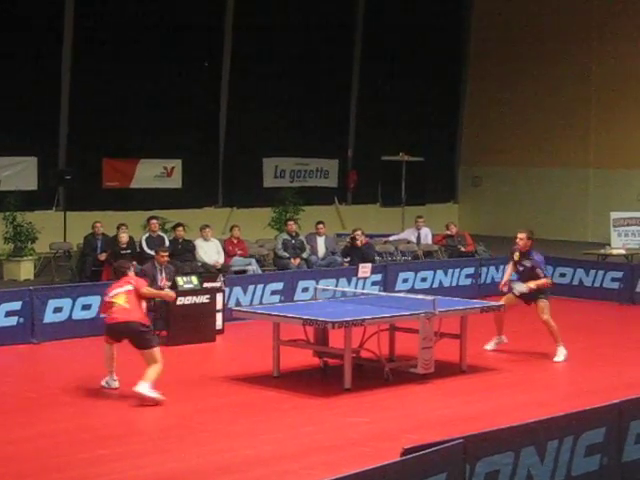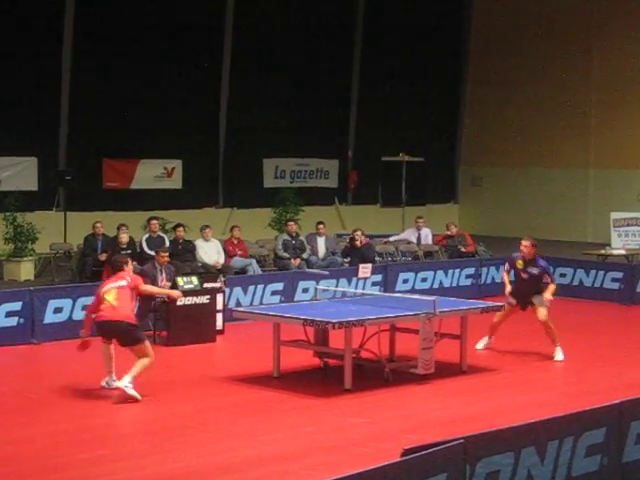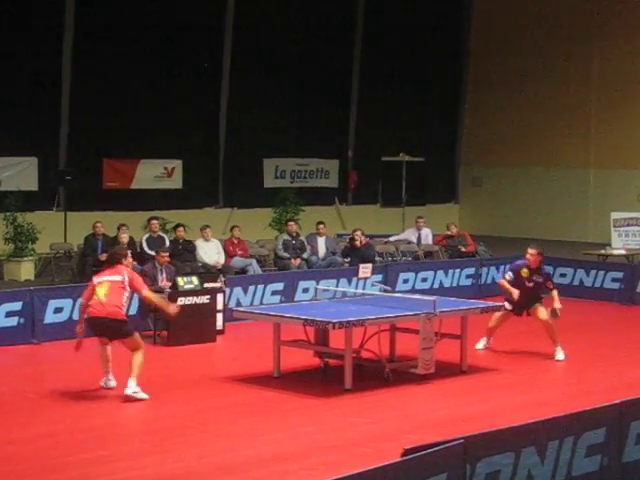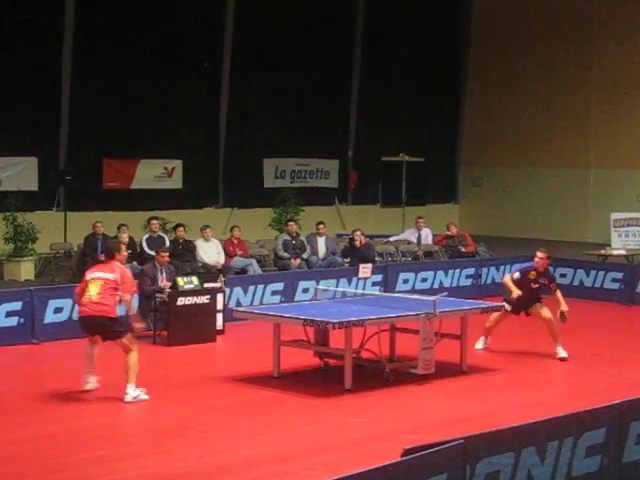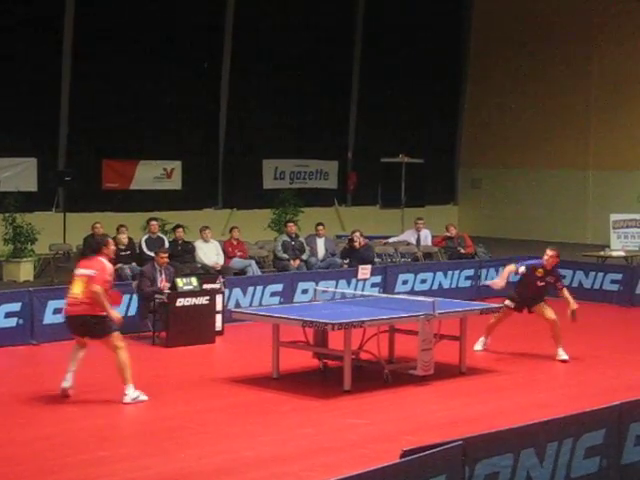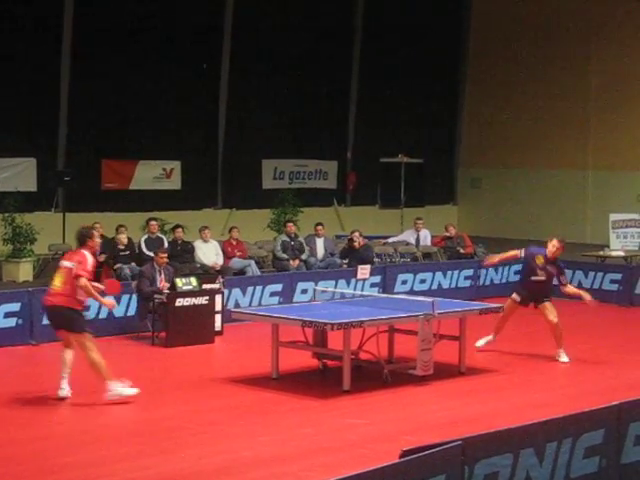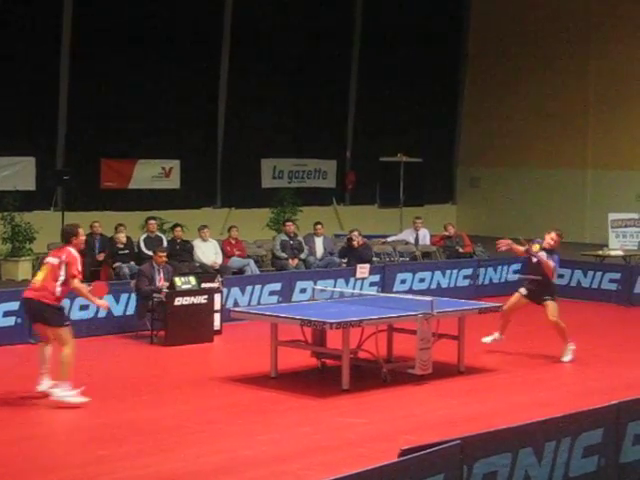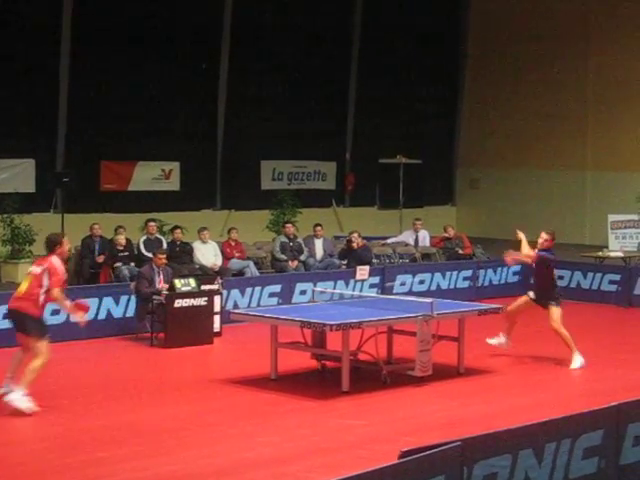
dt=0.1s
person 1, frame 1
left shoulder: (110, 290)
right shoulder: (136, 281)
left elbow: (104, 310)
right elbow: (143, 290)
right wrist: (165, 293)
left hip: (113, 323)
right hip: (137, 324)
left knee: (110, 341)
right knee: (157, 363)
left ankle: (111, 379)
right ankle: (145, 386)
person 1, frame 2
left shoulder: (104, 285)
right shoulder: (131, 277)
left elbow: (90, 311)
right elbow: (144, 288)
left wrist: (86, 330)
right wrist: (169, 292)
left hip: (102, 321)
right hip: (124, 321)
left knee: (107, 342)
right knee: (147, 357)
left ankle: (110, 379)
right ankle: (127, 381)
person 1, frame 3
left shoulder: (97, 277)
right shoulder: (129, 274)
left elbow: (84, 301)
right elbow: (146, 294)
left wrist: (80, 324)
right wrist: (167, 306)
left hip: (93, 318)
right hip: (114, 317)
left knee: (104, 343)
right knee: (138, 349)
left ankle: (108, 378)
right ankle: (132, 386)
person 1, frame 4
left shoulder: (91, 271)
right shoulder: (123, 271)
left elbow: (78, 295)
right elbow: (126, 298)
right wrist: (133, 320)
left hip: (85, 315)
right hip: (106, 316)
left knee: (93, 342)
right knee: (131, 350)
left ankle: (90, 379)
right ankle: (131, 390)
person 1, frame 5
left shoulder: (82, 264)
right shoulder: (105, 266)
right elbow: (97, 291)
right wrist: (110, 311)
left hip: (71, 314)
right hip: (90, 315)
left knee: (80, 346)
right knee: (120, 348)
left ankle: (68, 380)
right ankle: (129, 391)
person 1, frame 6
left shoulder: (69, 256)
right shoulder: (86, 258)
right elbow: (81, 283)
left wrist: (95, 285)
right wrist: (102, 300)
left hip: (51, 304)
right hip: (67, 307)
left knee: (68, 345)
right knee: (89, 349)
left ankle: (63, 386)
right ankle: (112, 386)
person 1, frame 7
left shoulder: (56, 253)
right shoulder: (72, 255)
right elbow: (75, 283)
left wrist: (86, 288)
right wrist: (95, 300)
left hip: (31, 298)
right hip: (46, 302)
left knee: (46, 341)
right knee: (68, 344)
left ankle: (45, 380)
right ankle: (64, 388)
person 1, frame 8
left shoulder: (41, 262)
right shoulder: (56, 264)
right elbow: (54, 294)
left wrist: (65, 303)
right wrist: (73, 312)
left hip: (16, 308)
right hip: (28, 312)
left knee: (27, 348)
right knee: (42, 357)
right ankle: (17, 394)
person 2, frame 1
left shoulder: (537, 259)
right shoulder: (516, 251)
left elbow: (547, 281)
left wrist: (534, 284)
right wrist: (506, 277)
left hip: (539, 291)
right hip: (521, 289)
left knee: (545, 318)
right knee: (498, 311)
left ankle: (560, 348)
right ankle: (499, 338)
person 2, frame 2
left shoulder: (542, 266)
right shoulder: (515, 258)
left elbow: (552, 284)
right elbow: (505, 272)
left wrist: (548, 293)
right wrist: (507, 285)
left hip: (536, 295)
right hip: (517, 294)
left knee: (543, 319)
right knee: (496, 321)
left ankle: (557, 348)
right ankle: (489, 339)
person 2, frame 3
left shoulder: (545, 273)
right shoulder: (518, 266)
left elbow: (553, 289)
right elbow: (502, 281)
left wrist: (556, 302)
right wrist: (512, 290)
left hip: (533, 301)
right hip: (515, 300)
left knee: (545, 319)
right knee: (492, 325)
left ankle: (558, 348)
right ankle: (486, 339)
person 2, frame 4
left shoulder: (549, 276)
right shoulder: (526, 268)
left elbow: (556, 290)
right elbow: (507, 278)
left wrist: (563, 304)
right wrist: (514, 290)
left hip: (533, 301)
right hip: (515, 299)
left knee: (549, 318)
right knee: (490, 324)
left ankle: (558, 348)
right ankle: (484, 339)
person 2, frame 5
left shoulder: (556, 275)
right shoulder: (533, 265)
left elbow: (562, 289)
right elbow: (511, 268)
left wrist: (571, 302)
right wrist: (502, 279)
left hip: (536, 300)
right hip: (517, 297)
left knee: (553, 319)
right knee: (494, 321)
left ankle: (559, 350)
right ankle: (484, 340)
person 2, frame 6
left shoulder: (558, 267)
right shoulder: (535, 252)
left elbow: (566, 287)
right elbow: (517, 254)
left wrist: (581, 293)
right wrist: (499, 258)
left hip: (542, 296)
right hip: (524, 290)
left knee: (554, 321)
right knee: (503, 316)
left ankle: (560, 351)
right ankle: (492, 337)
person 2, frame 7
left shoulder: (554, 257)
right shoulder: (536, 246)
left elbow: (552, 274)
right elbow: (524, 252)
left wrist: (545, 260)
right wrist: (511, 245)
left hip: (546, 291)
right hip: (529, 287)
left knee: (553, 320)
right knee: (506, 311)
left ankle: (568, 345)
right ankle: (499, 335)
person 2, frame 8
left shoulder: (546, 256)
right shoulder: (539, 251)
left elbow: (527, 253)
right elbow: (531, 259)
left wrist: (523, 238)
right wrist: (516, 257)
left hip: (551, 295)
right hip: (538, 291)
left knee: (556, 326)
right knee: (510, 311)
left ankle: (577, 356)
right ankle: (505, 338)
